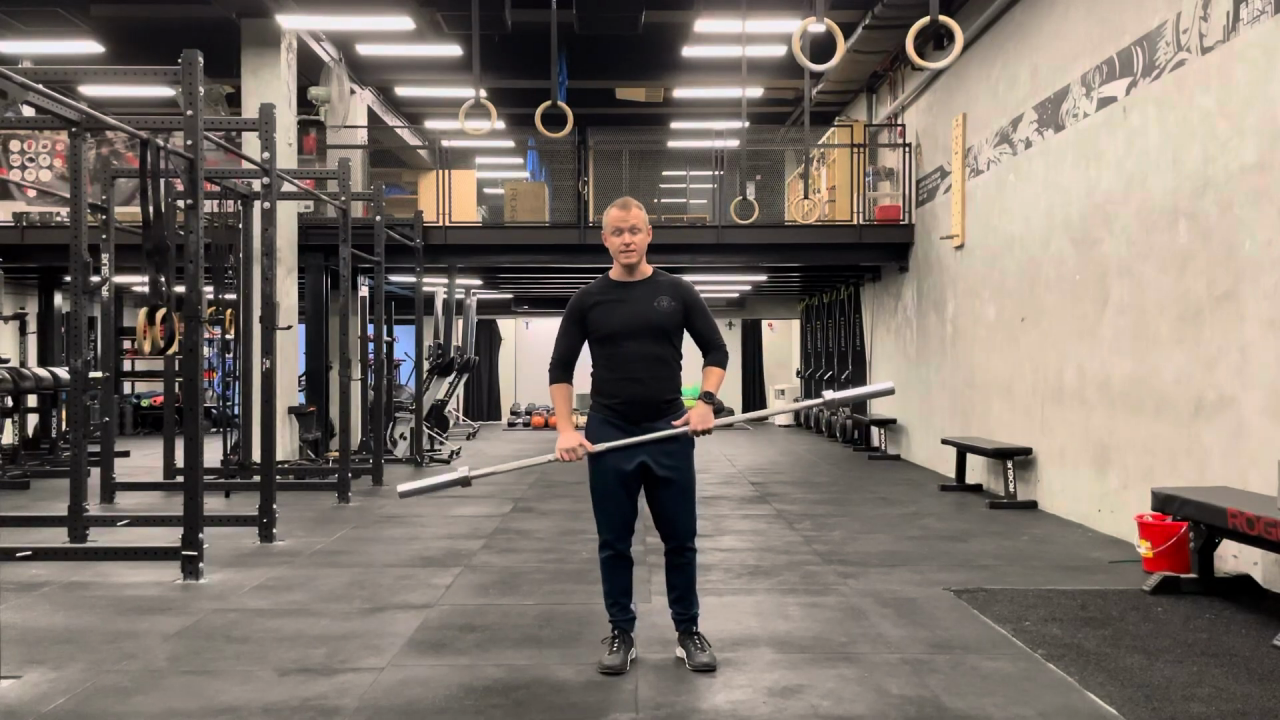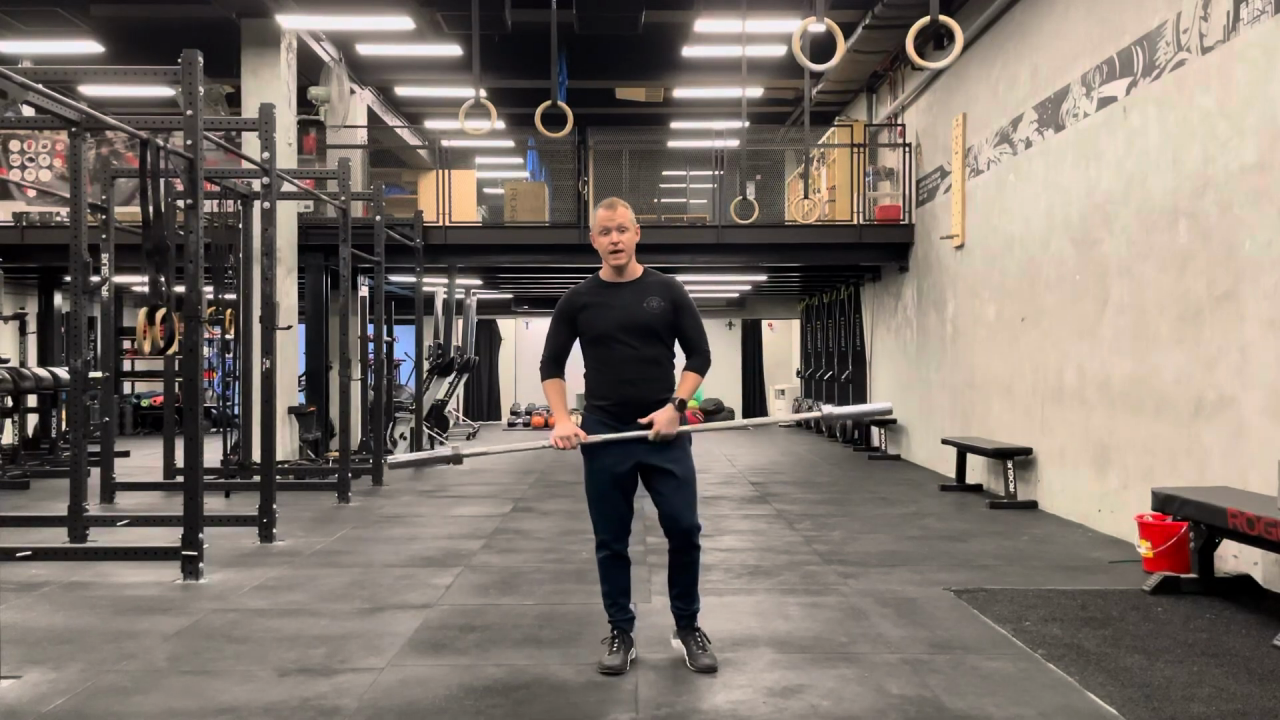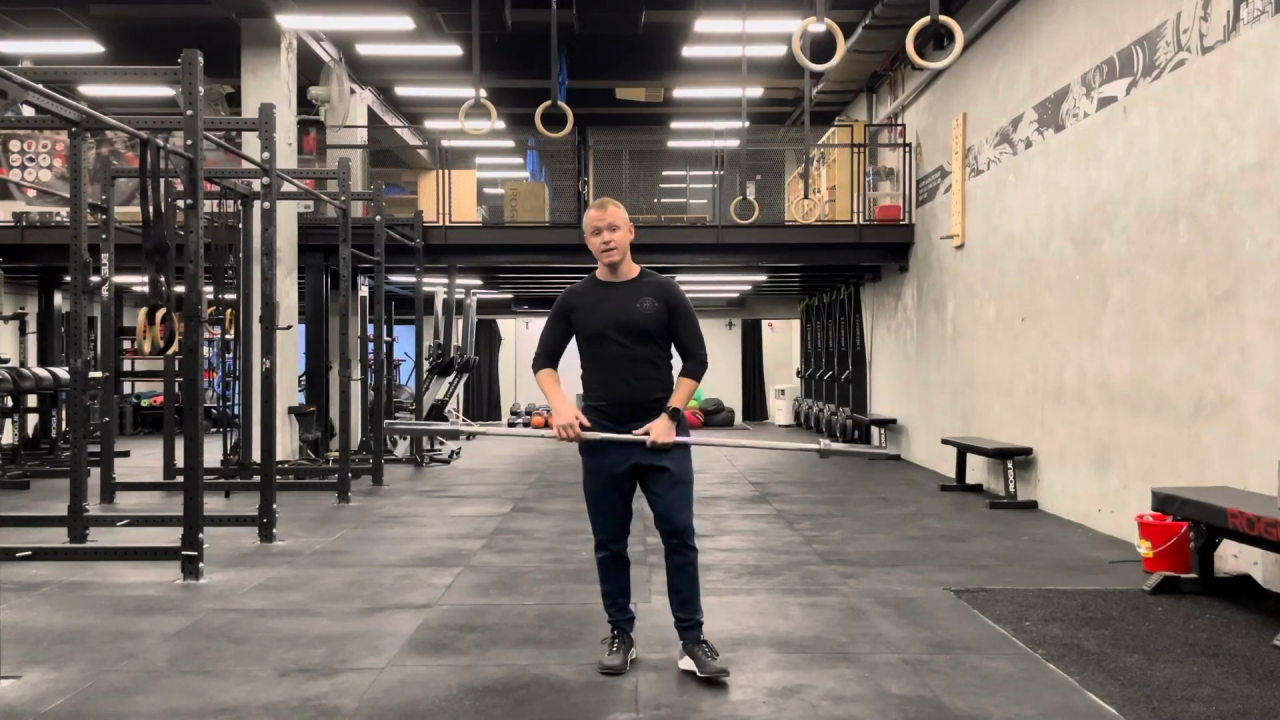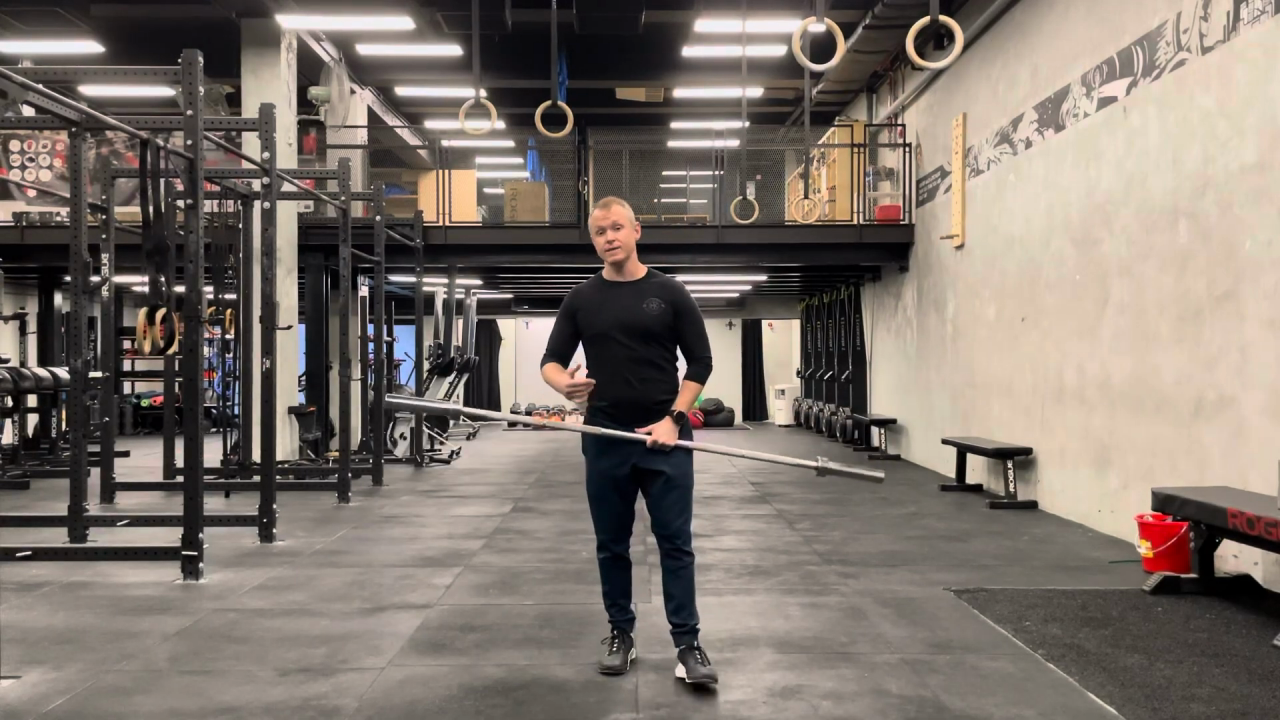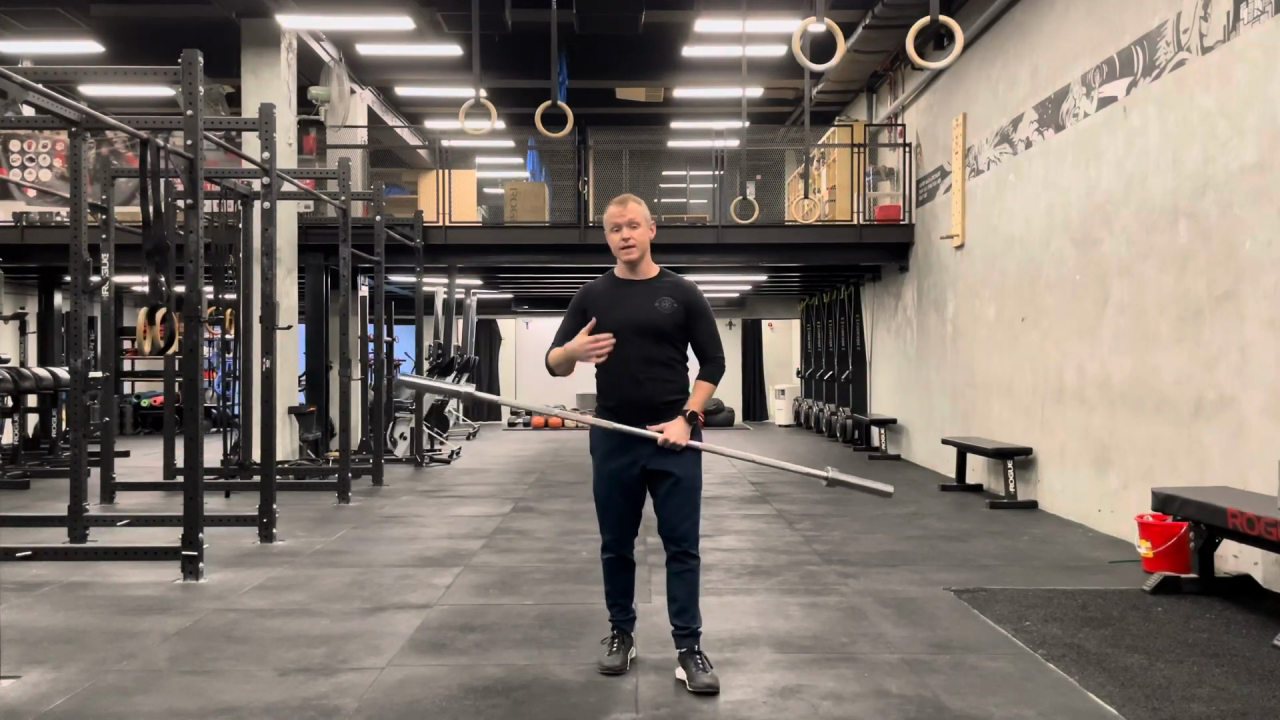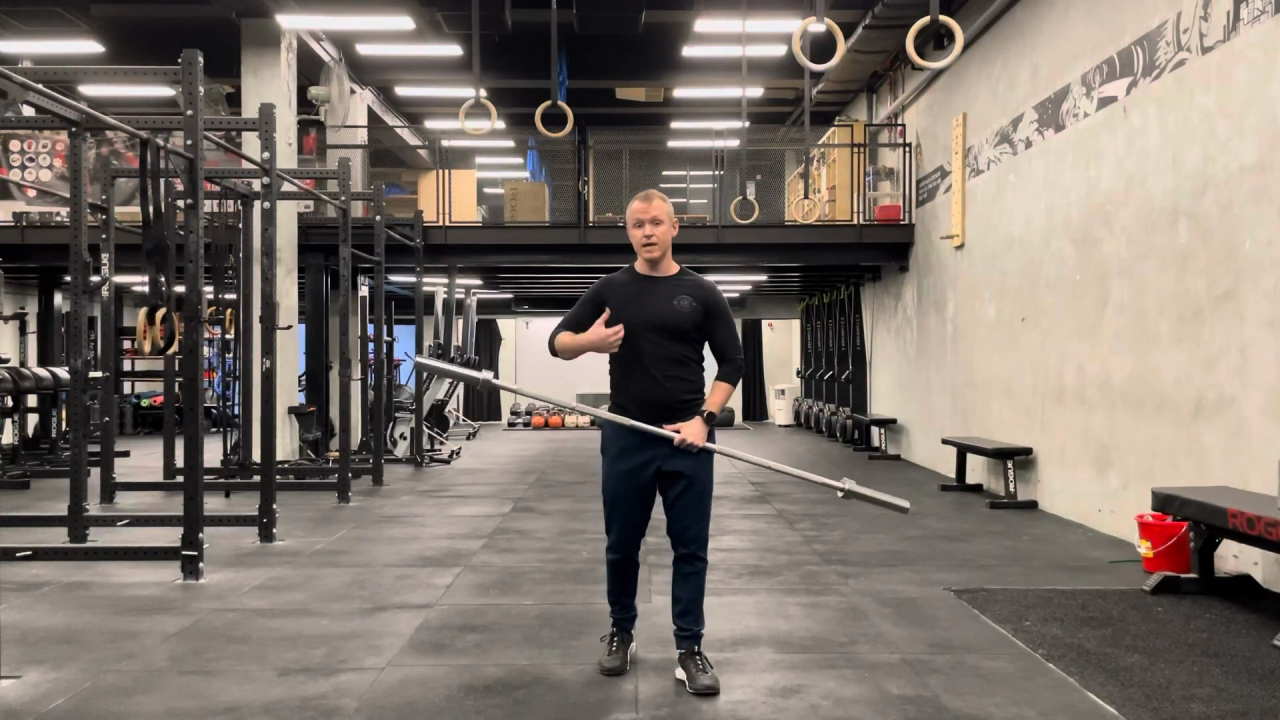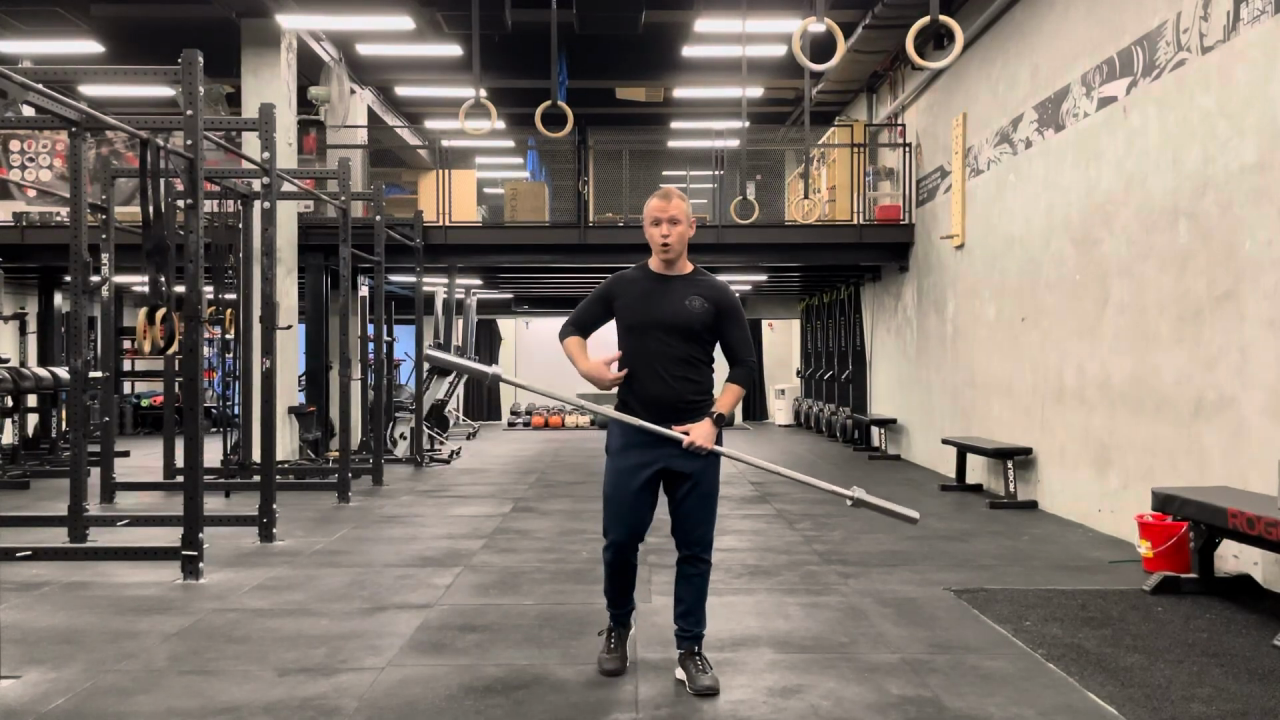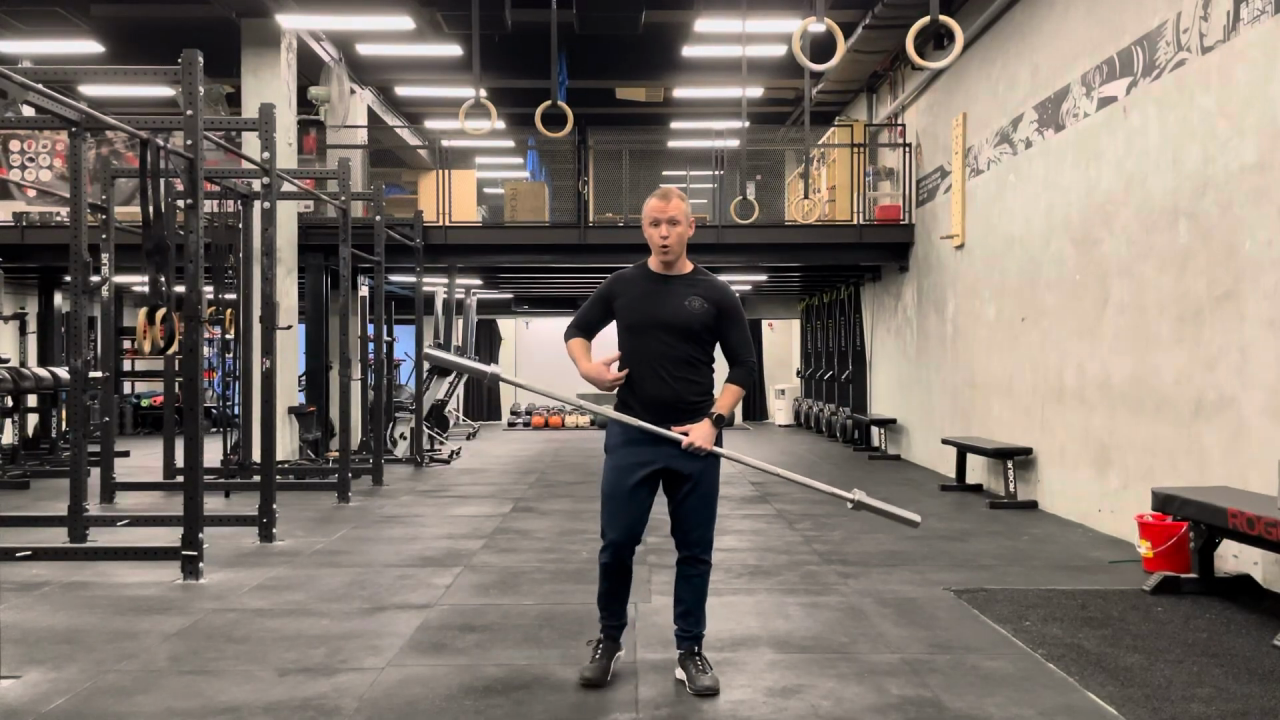
dt=0.2s
person 1, frame 1
left shoulder: (677, 292)
right shoulder: (588, 300)
left elbow: (716, 350)
right elbow: (560, 367)
left wrist: (706, 401)
right wrist: (565, 428)
left hip: (669, 431)
right hip: (609, 434)
left knee: (680, 539)
right knee: (614, 542)
left ankle: (688, 631)
right ankle: (621, 633)
person 1, frame 2
left shoulder: (667, 291)
right shoulder: (578, 300)
left elbow: (699, 354)
right elbow: (551, 365)
left wrist: (676, 406)
right wrist: (561, 419)
left hip: (663, 431)
right hip: (603, 434)
left knee: (684, 530)
right knee: (611, 542)
left ankle: (687, 628)
right ankle: (621, 633)
person 1, frame 3
left shoulder: (664, 291)
right shoulder: (574, 300)
left elbow: (695, 357)
right elbow: (543, 360)
left wrist: (671, 415)
right wrist: (560, 404)
left hip: (662, 432)
right hip: (602, 436)
left knee: (679, 534)
right knee: (610, 543)
left ankle: (691, 638)
right ankle: (621, 633)
person 1, frame 4
left shoulder: (670, 293)
right shoulder: (581, 300)
left elbow: (700, 361)
right elbow: (551, 359)
left wrist: (674, 418)
right wrist: (563, 381)
left hip: (665, 435)
right hip: (605, 438)
left knee: (675, 541)
right knee: (611, 544)
left ankle: (687, 644)
right ankle: (621, 633)
person 1, frame 5
left shoulder: (683, 293)
right shoulder: (592, 296)
left elbow: (713, 362)
right elbow: (554, 361)
left wrist: (687, 418)
right wrist: (572, 351)
left hip: (674, 437)
right hip: (613, 437)
left knee: (682, 545)
right knee: (616, 544)
left ankle: (688, 648)
right ankle: (621, 633)
person 1, frame 6
left shoulder: (702, 292)
right shoulder: (610, 289)
left elbow: (732, 363)
right elbow: (557, 342)
left wrist: (705, 418)
right wrist: (587, 341)
left hip: (688, 438)
right hip: (626, 436)
left knee: (690, 548)
right knee: (621, 545)
left ankle: (688, 649)
right ankle: (621, 632)
person 1, frame 7
left shoulder: (715, 294)
right shoulder: (622, 286)
left elbow: (744, 365)
right elbow: (571, 330)
left wrist: (714, 419)
right wrist: (586, 367)
left hip: (694, 438)
right hip: (631, 435)
left knee: (695, 550)
right knee: (620, 542)
left ankle: (690, 650)
right ankle: (618, 626)
person 1, frame 8
left shoulder: (716, 294)
right shoulder: (621, 286)
left elbow: (744, 366)
right elbow: (576, 330)
left wrist: (713, 421)
right wrist: (586, 366)
left hip: (693, 438)
right hip: (630, 434)
left knee: (695, 552)
right knee: (617, 543)
left ankle: (689, 650)
right ankle: (609, 636)
